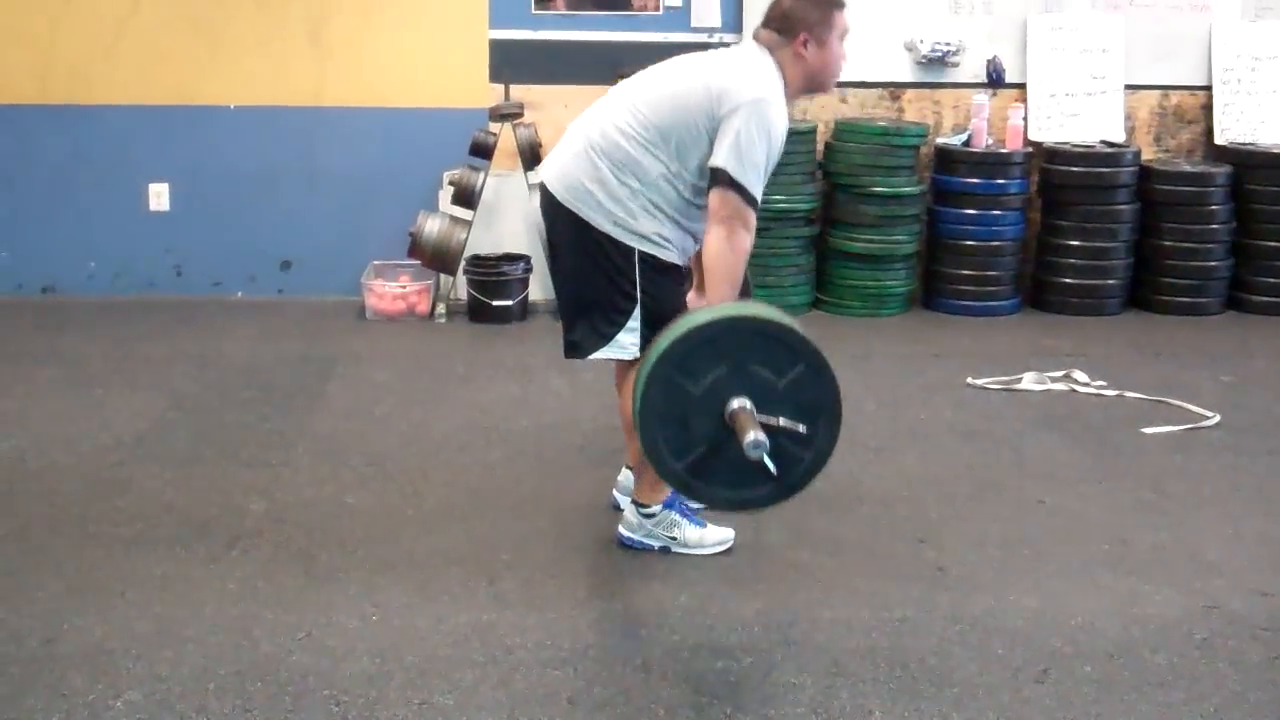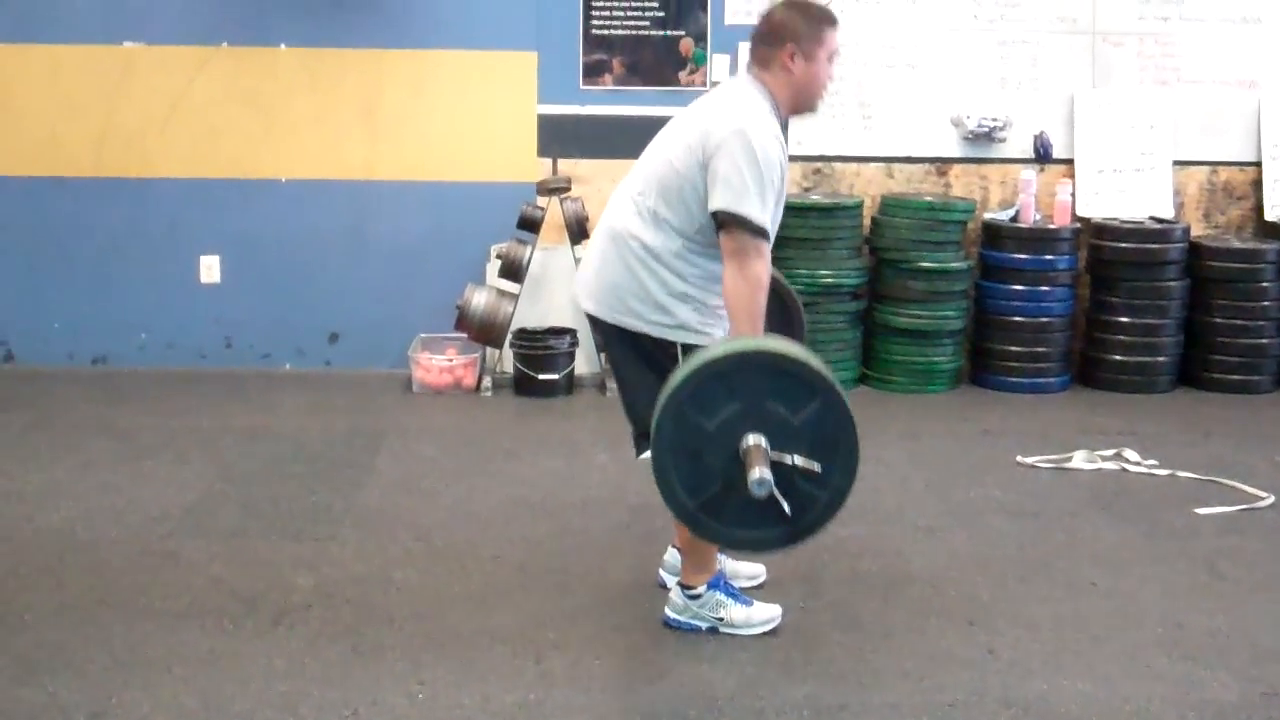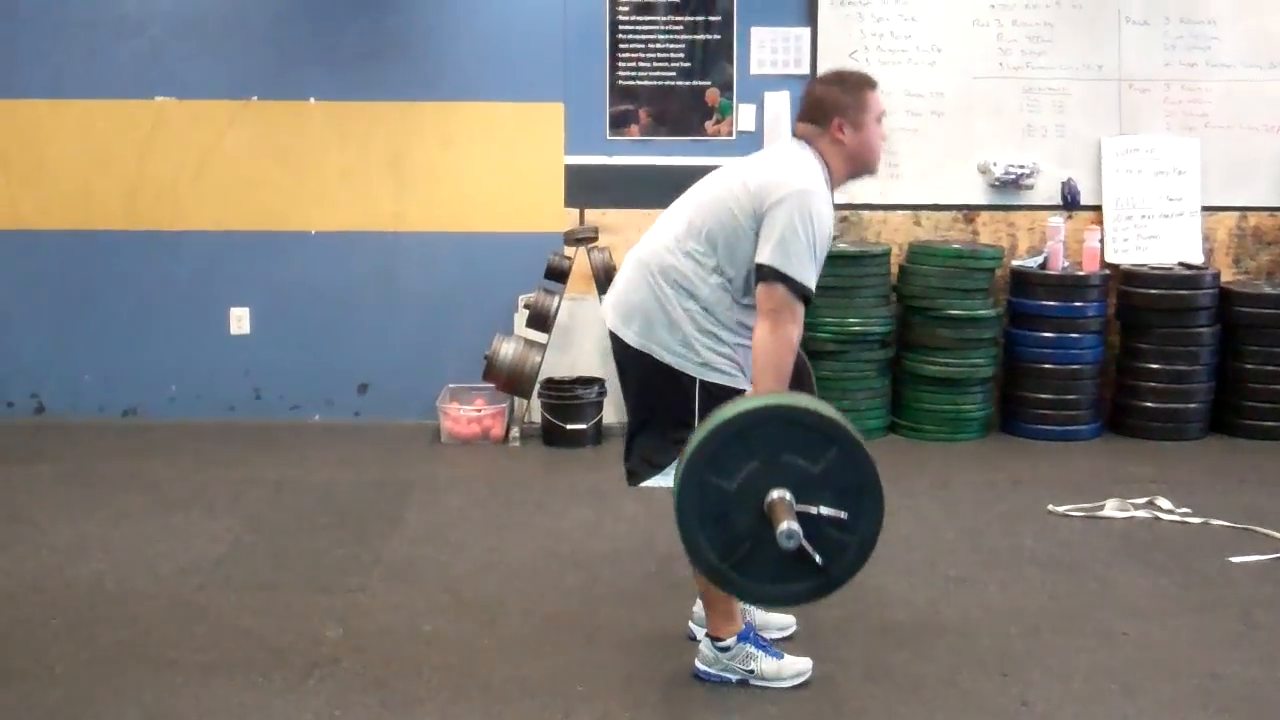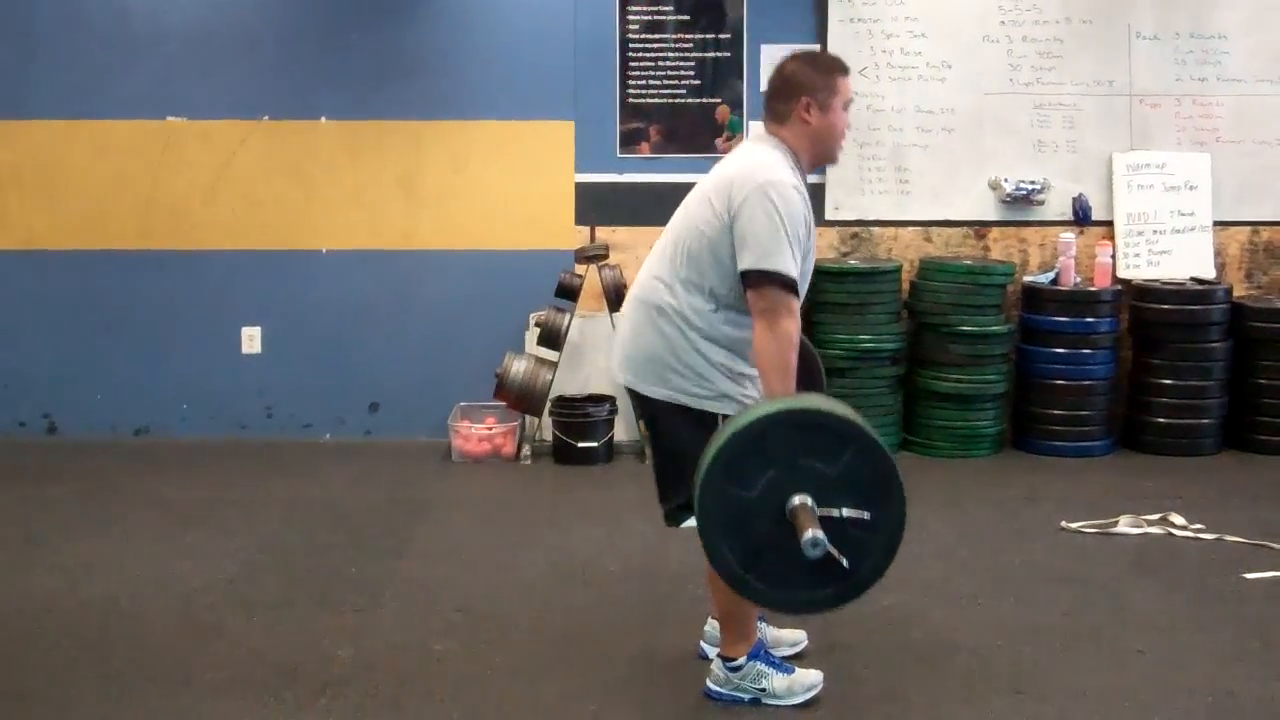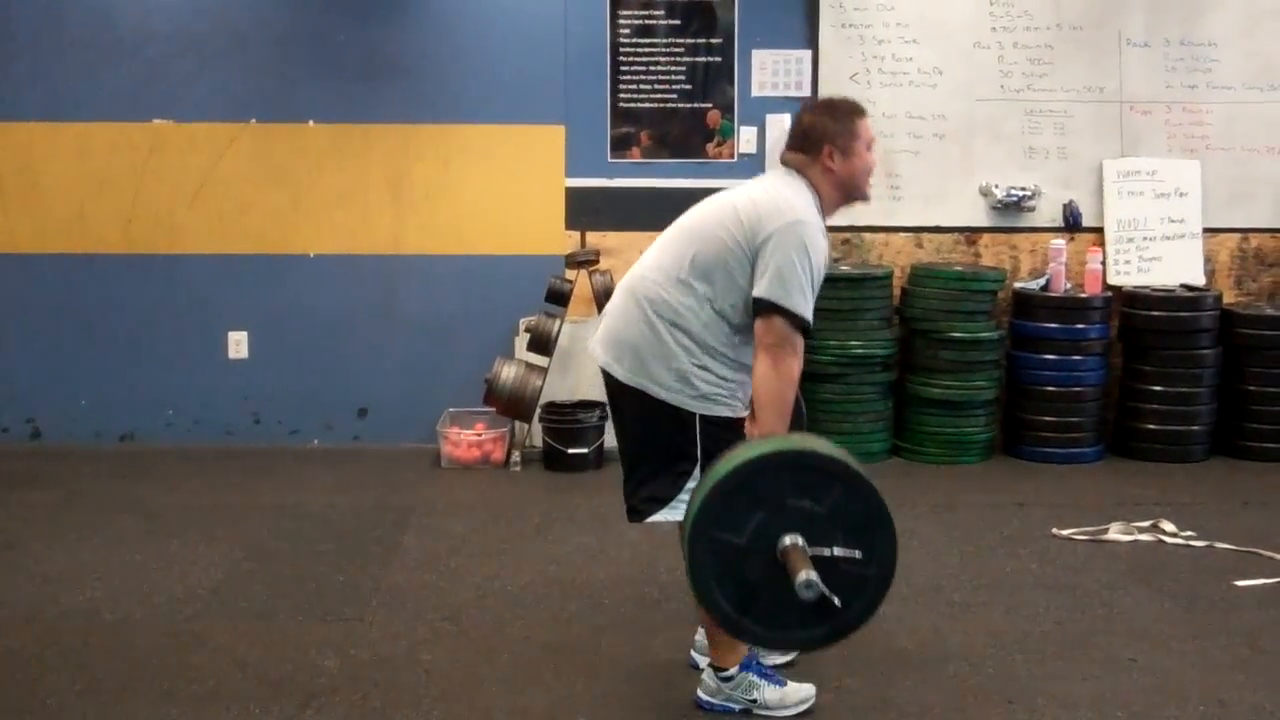
dt=1s
person 1, frame 1
left shoulder: (743, 75)
right shoulder: (760, 101)
left elbow: (714, 210)
right elbow: (732, 226)
left wrist: (700, 284)
left hip: (587, 186)
right hip: (602, 199)
left knee: (647, 346)
left ankle: (640, 473)
right ankle: (650, 512)
person 1, frame 2
left shoulder: (737, 104)
right shoulder: (751, 131)
left elbow: (735, 249)
right elbow: (745, 262)
left hip: (638, 282)
right hip: (649, 296)
left ankle: (689, 552)
right ankle: (696, 592)
person 1, frame 3
left shoulder: (791, 169)
right shoulder: (803, 193)
left elbow: (768, 308)
right elbow: (778, 317)
left hip: (662, 314)
right hip: (671, 327)
left ankle: (721, 606)
right ankle: (725, 644)
person 1, frame 4
left shoulder: (760, 165)
right shoulder: (774, 185)
right elbow: (773, 315)
left wrist: (774, 406)
left hip: (681, 349)
right hip: (688, 364)
right knee: (742, 511)
left ankle: (732, 623)
right ankle: (738, 664)
person 1, frame 5
left shoulder: (779, 198)
right shoulder: (796, 224)
left elbow: (765, 345)
right elbow: (778, 352)
left wrist: (750, 416)
left hip: (655, 345)
right hip: (664, 359)
left ankle: (722, 632)
